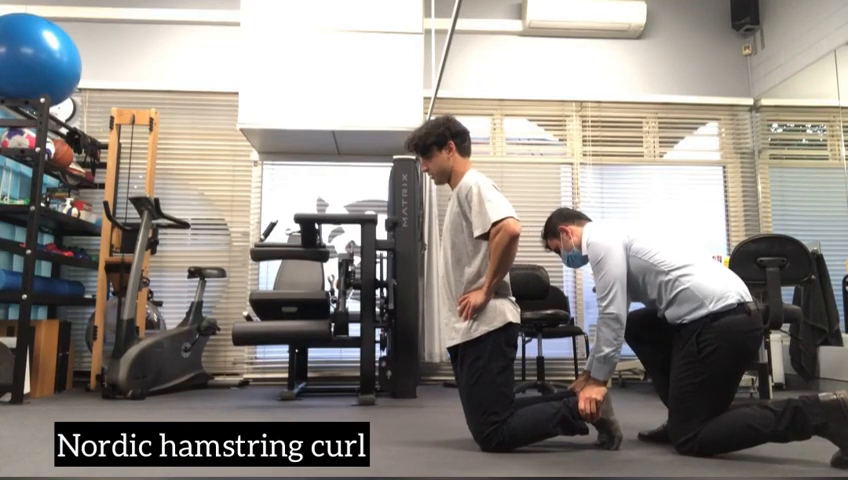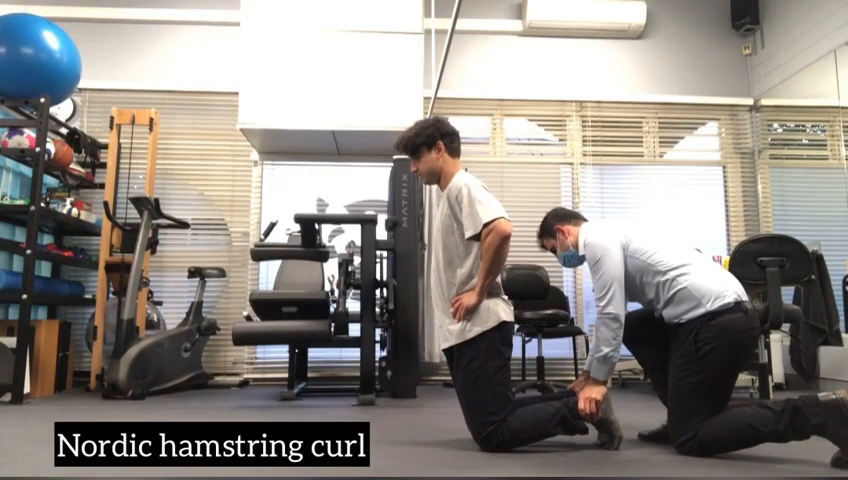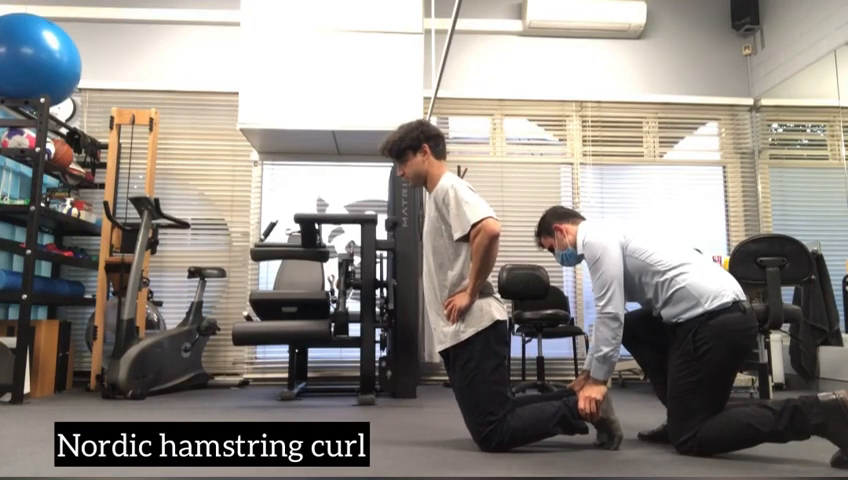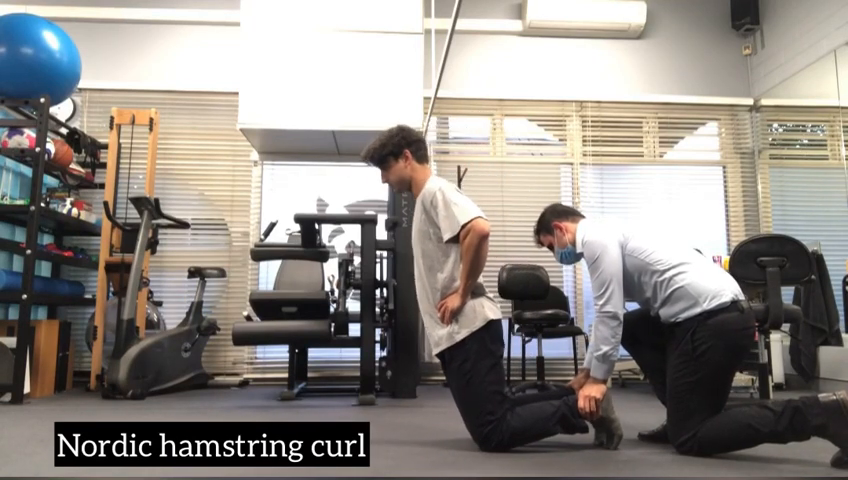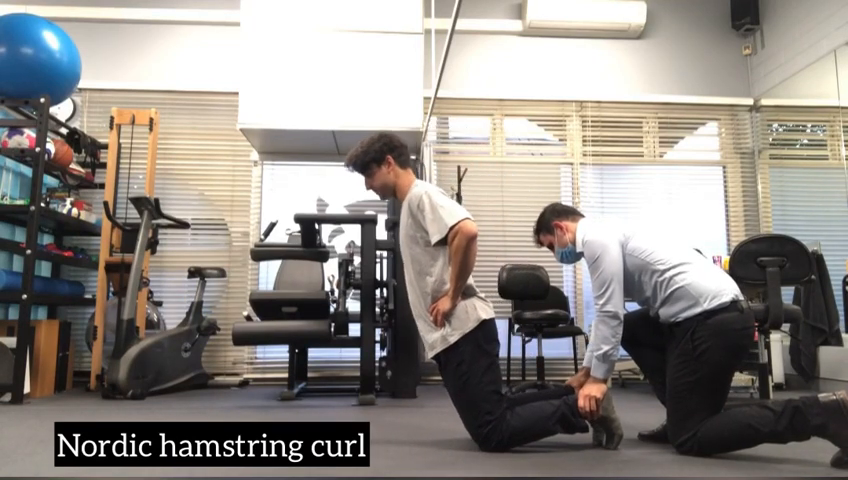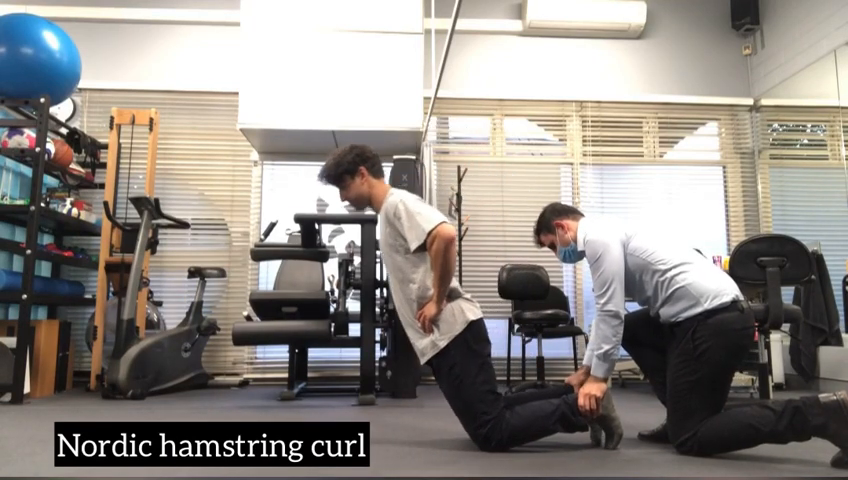
dt=0.4s
person 1, frame 1
left shoulder: (473, 186)
right shoulder: (460, 193)
left elbow: (509, 229)
left wrist: (487, 290)
left hip: (485, 325)
right hip: (469, 328)
left knee: (493, 434)
right knee: (491, 420)
right ankle: (577, 402)
person 1, frame 2
left shoulder: (462, 187)
right shoulder: (451, 193)
left elbow: (500, 230)
left wrist: (479, 291)
left hip: (479, 325)
right hip: (464, 328)
left knee: (493, 434)
right knee: (491, 420)
left ankle: (582, 408)
right ankle: (576, 402)
person 1, frame 3
left shoulder: (449, 189)
right shoulder: (439, 196)
left elbow: (489, 230)
left wrist: (471, 292)
left hip: (473, 326)
right hip: (460, 330)
left knee: (493, 434)
right knee: (491, 419)
right ankle: (577, 401)
person 1, frame 4
left shoulder: (435, 191)
right shoulder: (426, 198)
left elbow: (479, 230)
left wrist: (462, 293)
left hip: (467, 327)
right hip: (455, 330)
left knee: (493, 433)
right knee: (492, 417)
right ankle: (578, 400)
person 1, frame 5
left shoulder: (421, 195)
right shoulder: (411, 204)
left elbow: (467, 232)
left wrist: (452, 295)
left hip: (461, 328)
right hip: (450, 332)
left knee: (492, 433)
right knee: (491, 417)
right ankle: (576, 398)
person 1, frame 6
left shoulder: (397, 203)
right shoulder: (389, 212)
left elbow: (445, 236)
left wrist: (438, 300)
left hip: (450, 330)
right hip: (441, 335)
left knee: (491, 432)
right knee: (490, 416)
left ankle: (582, 405)
right ankle: (575, 396)
person 2, frame 1
left shoulder: (600, 238)
right shoulder: (612, 238)
left elbow: (612, 315)
right elbow: (616, 318)
left wrist: (598, 379)
right wrist: (588, 372)
left hip: (721, 322)
right hip: (722, 315)
left knee: (690, 439)
right knee: (636, 327)
left ankle: (821, 413)
right ankle: (684, 416)
person 2, frame 2
left shoulder: (598, 239)
right shoulder: (611, 239)
left elbow: (611, 315)
right elbow: (614, 316)
left wrist: (597, 379)
right wrist: (588, 372)
left hip: (717, 322)
right hip: (721, 315)
left knee: (690, 439)
right knee: (633, 328)
left ankle: (822, 413)
right ankle: (683, 415)
person 2, frame 3
left shoulder: (597, 238)
right shoulder: (609, 237)
left elbow: (610, 314)
right elbow: (612, 315)
left wrist: (597, 379)
right wrist: (587, 371)
left hip: (714, 322)
right hip: (716, 314)
left knee: (690, 439)
right knee: (631, 328)
left ankle: (821, 413)
right ankle: (682, 414)
person 2, frame 4
left shoulder: (596, 237)
right shoulder: (608, 237)
left elbow: (609, 313)
right elbow: (611, 314)
left wrist: (597, 378)
right wrist: (587, 370)
left hip: (713, 321)
right hip: (716, 314)
left knee: (690, 439)
right knee: (630, 329)
left ankle: (822, 414)
right ankle: (681, 414)
person 2, frame 5
left shoulder: (597, 237)
right shoulder: (608, 236)
left elbow: (610, 313)
right elbow: (609, 313)
left wrist: (598, 377)
right wrist: (586, 369)
left hip: (713, 321)
right hip: (715, 314)
left knee: (690, 438)
right knee: (630, 330)
right ankle: (681, 414)
person 2, frame 6
left shoulder: (598, 235)
right shoulder: (608, 236)
left elbow: (611, 312)
right elbow: (607, 312)
left wrist: (598, 376)
right wrist: (586, 368)
left hip: (713, 322)
right hip: (713, 315)
left knee: (690, 438)
right knee: (630, 331)
left ankle: (823, 414)
right ankle: (682, 413)
